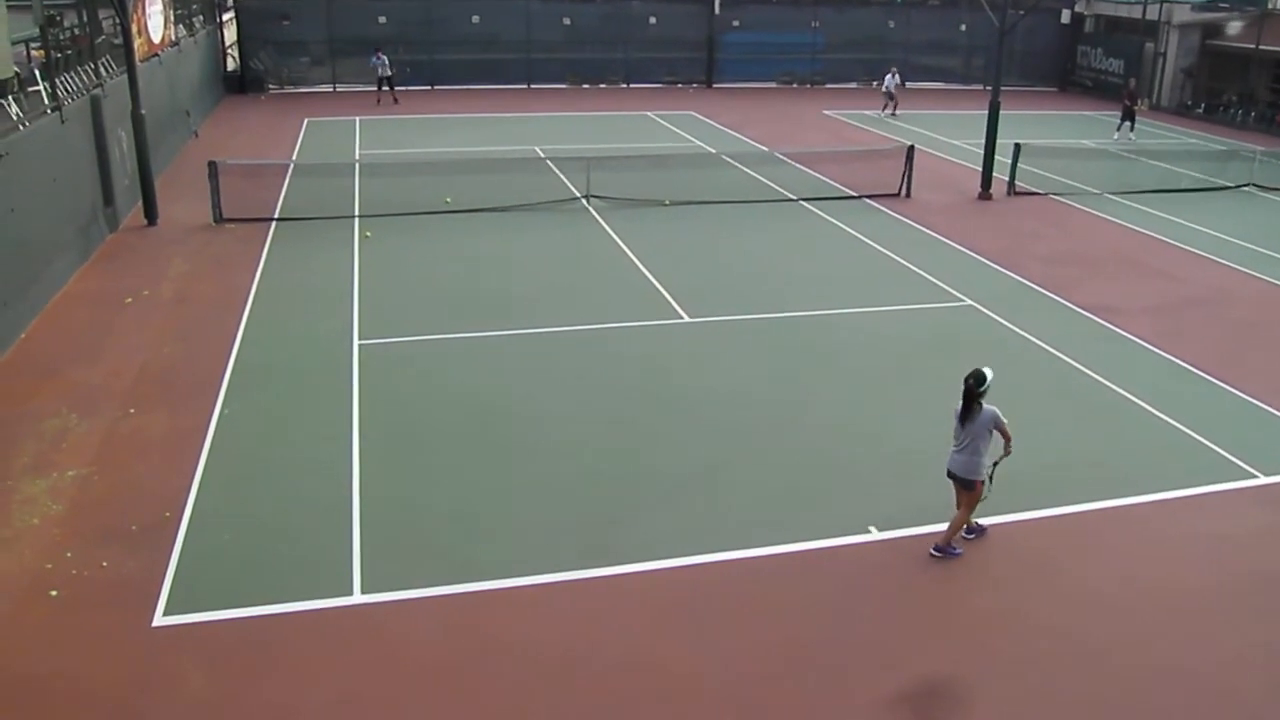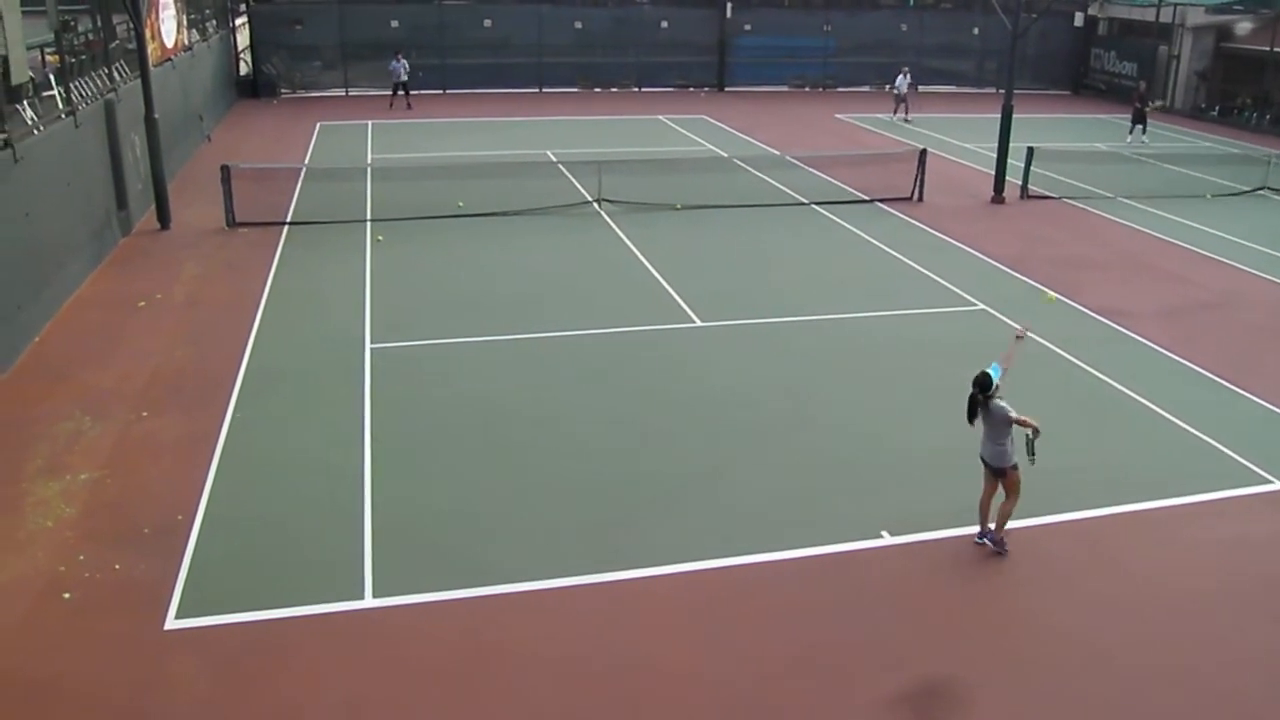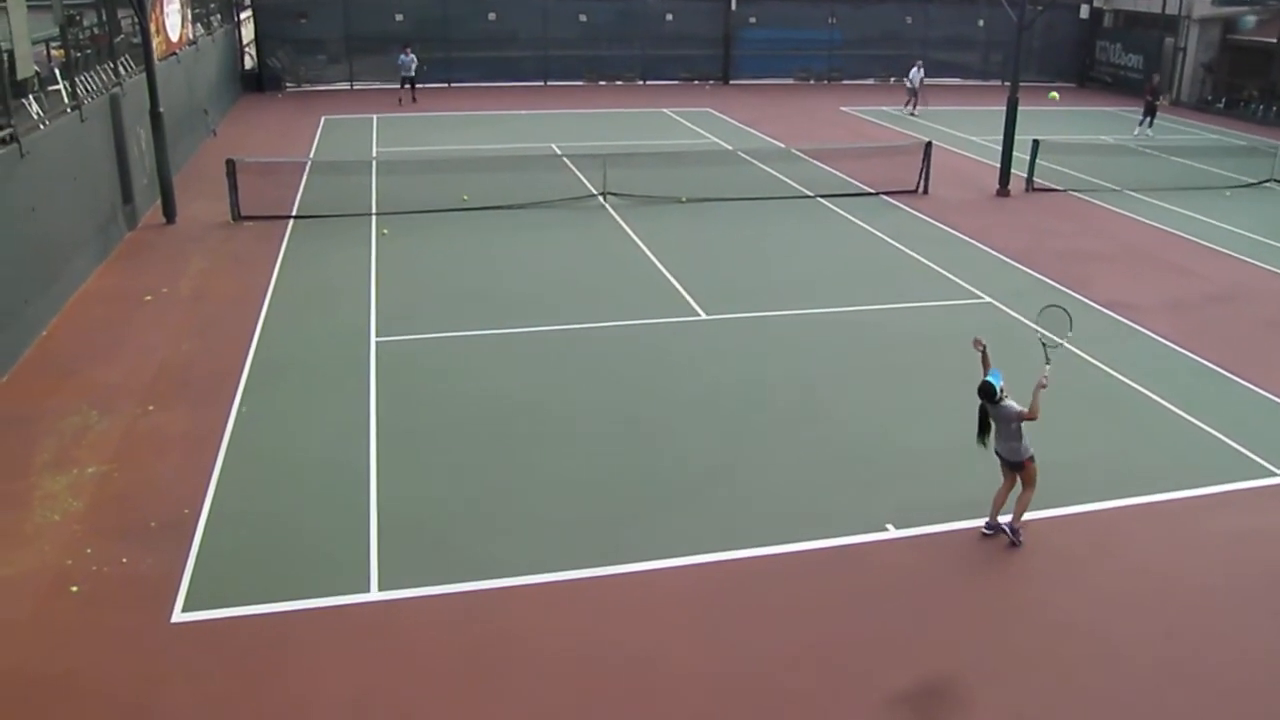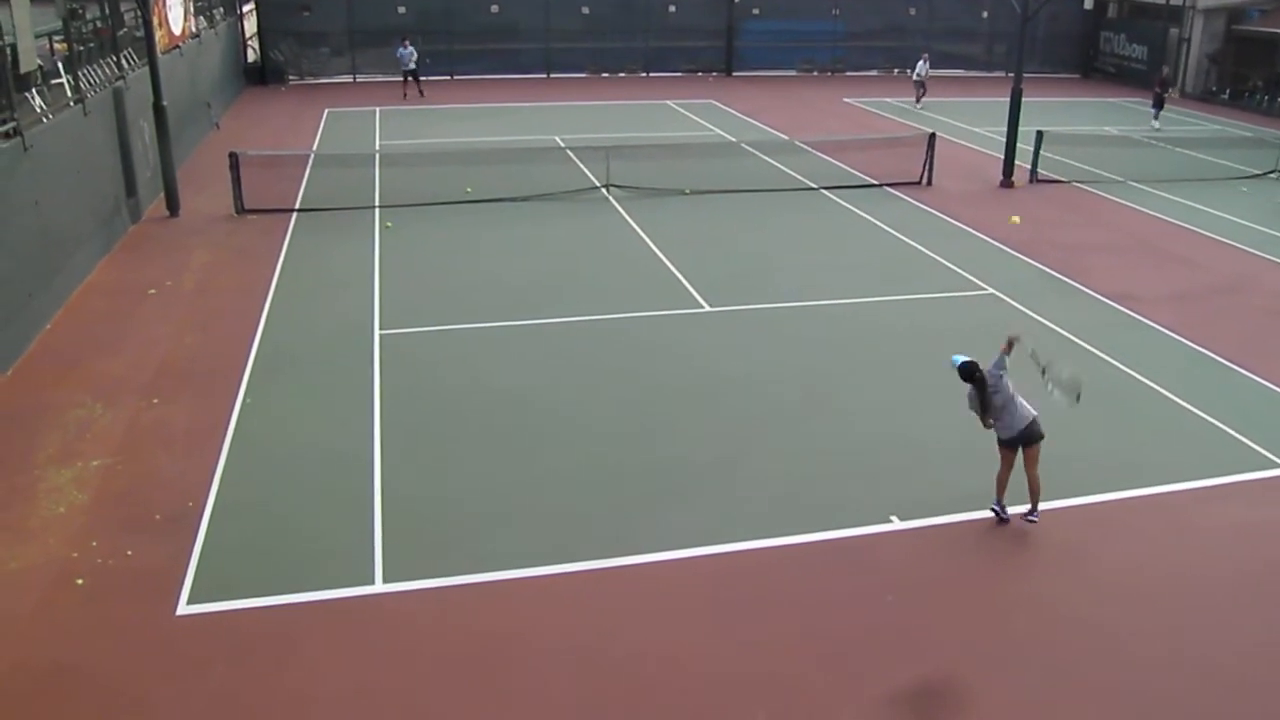
dt=0.5s
person 1, frame 1
left shoulder: (961, 408)
right shoulder: (991, 413)
right elbow: (1007, 436)
right wrist: (1008, 446)
left hip: (954, 465)
right hip: (972, 471)
left knee: (962, 502)
right knee: (965, 509)
left ankle: (970, 527)
right ankle: (941, 544)
person 1, frame 2
left shoulder: (979, 399)
right shoulder: (1000, 409)
left elbow: (1002, 365)
right elbow: (1023, 422)
left wrist: (1016, 341)
right wrist: (1035, 426)
left hip: (987, 455)
right hip: (1004, 460)
left knee: (989, 491)
right knee: (1012, 496)
left ankle: (984, 531)
right ankle: (996, 536)
person 1, frame 3
left shoulder: (989, 399)
right shoulder: (1007, 409)
left elbow: (988, 372)
right elbow: (1032, 415)
left wrist: (983, 352)
right wrist: (1037, 390)
left hip: (1003, 450)
right hip: (1020, 454)
left knee: (1008, 484)
right knee: (1029, 488)
left ankle: (992, 523)
right ankle: (1013, 525)
person 1, frame 4
left shoulder: (973, 397)
right shoulder: (995, 375)
left elbow: (986, 424)
right elbow: (1006, 350)
left hip: (1007, 434)
right hip: (1029, 426)
left knee: (1006, 468)
right knee: (1031, 470)
left ankle: (999, 504)
right ankle: (1034, 510)
